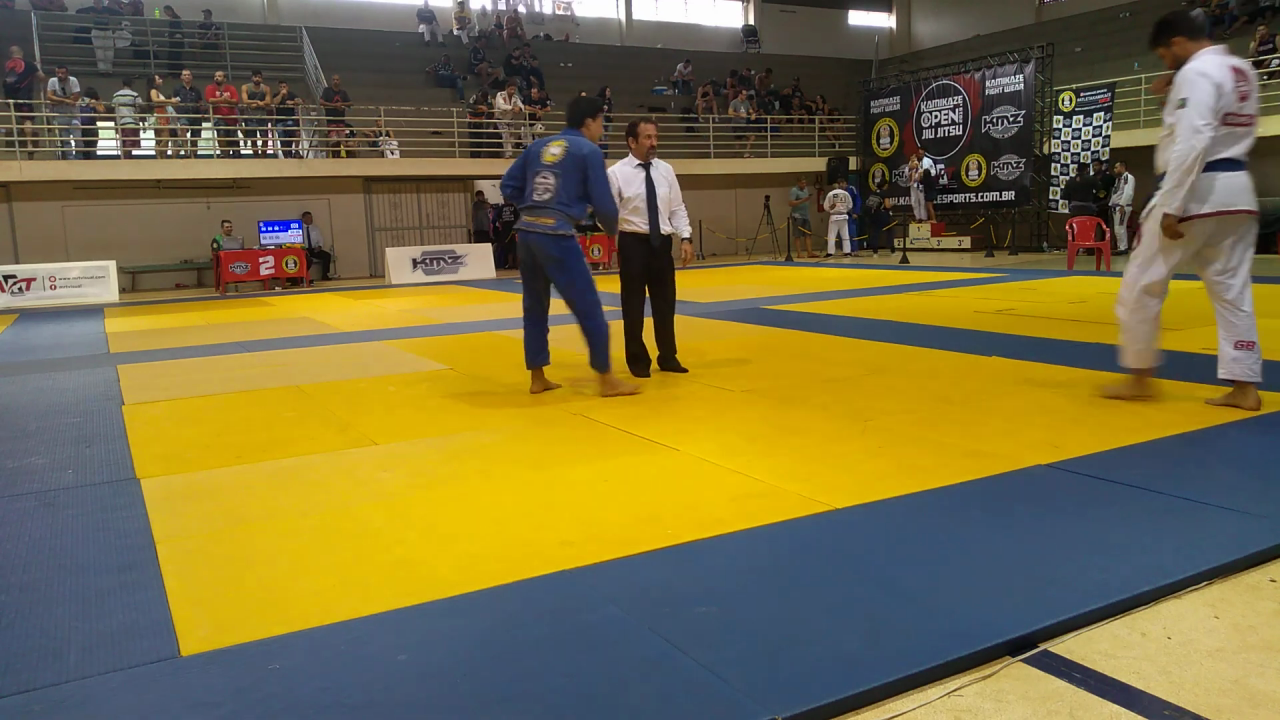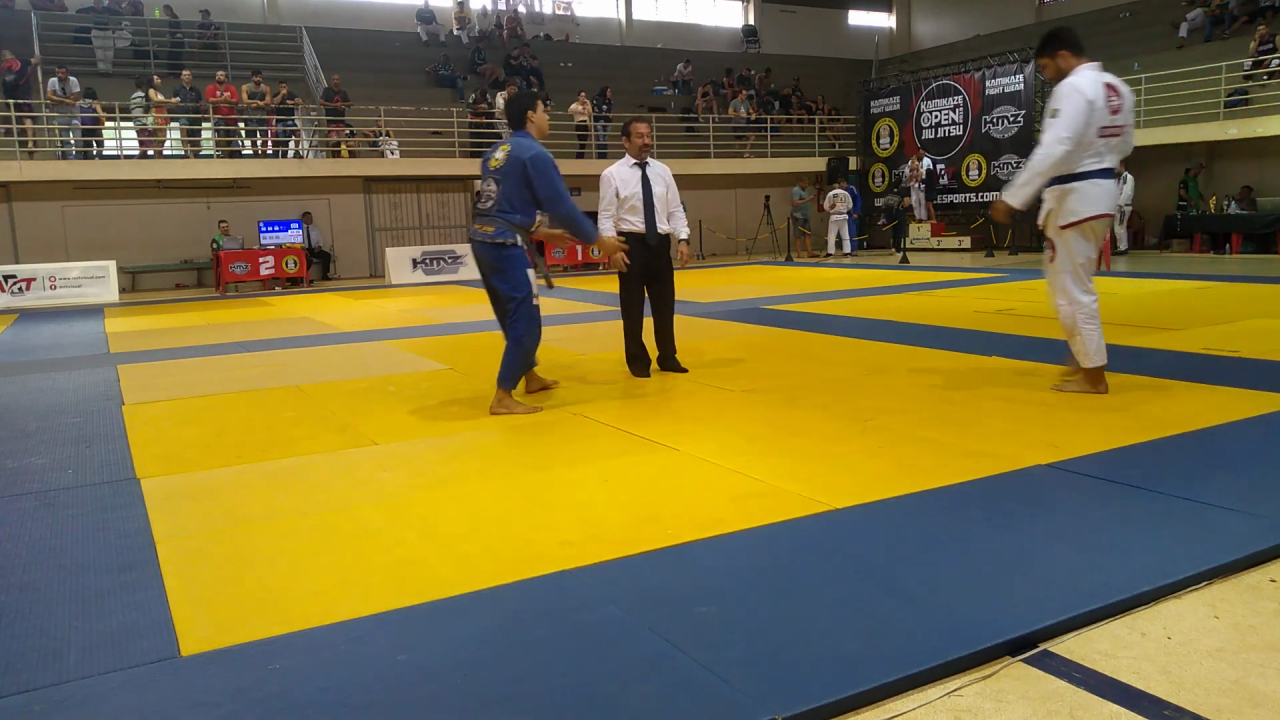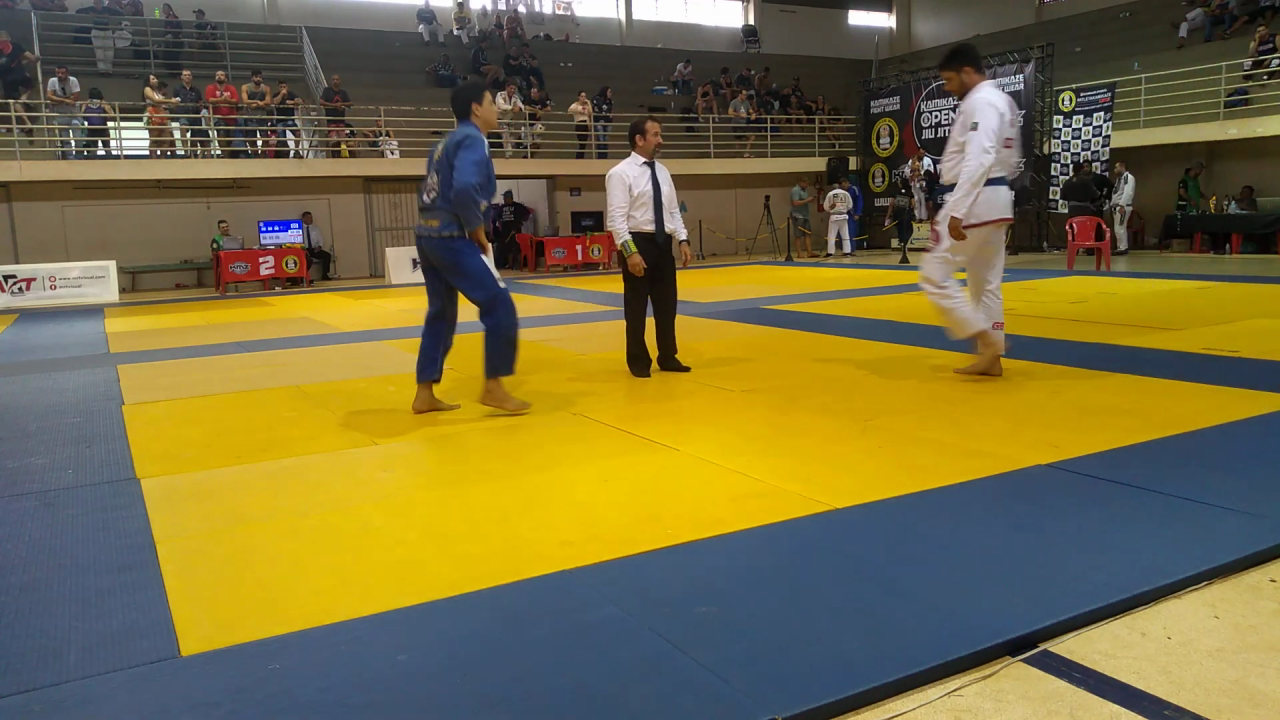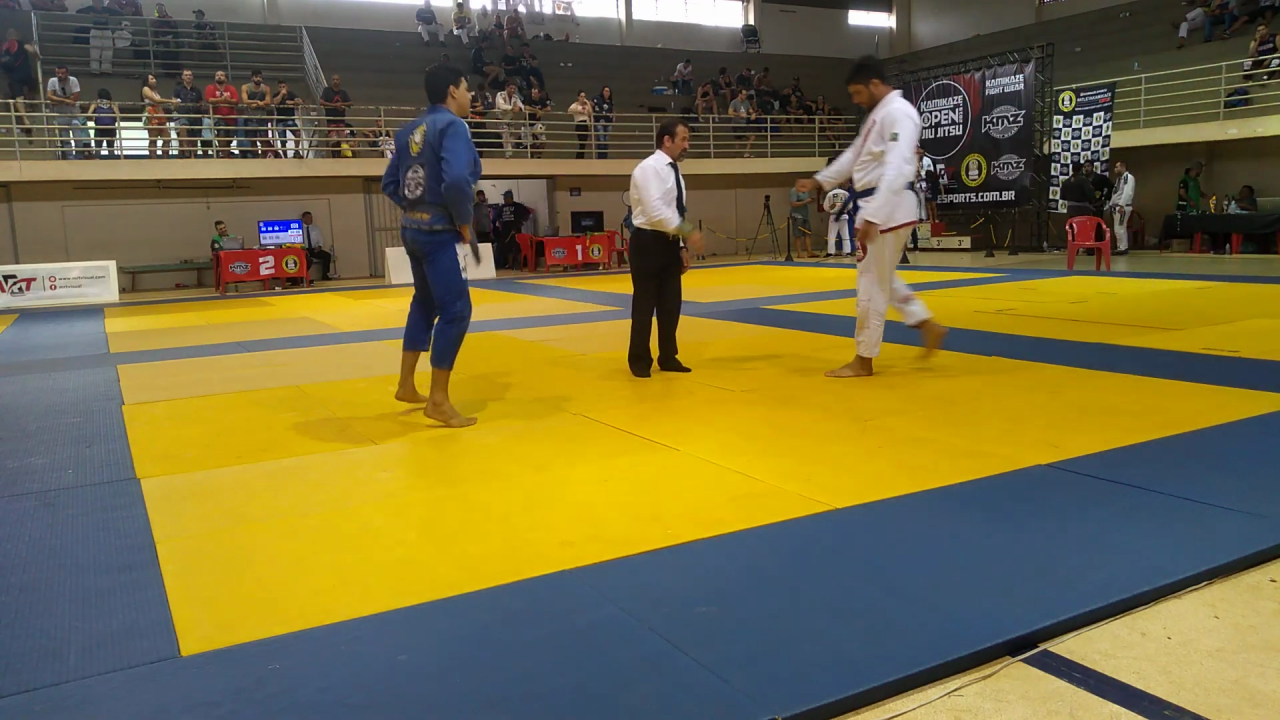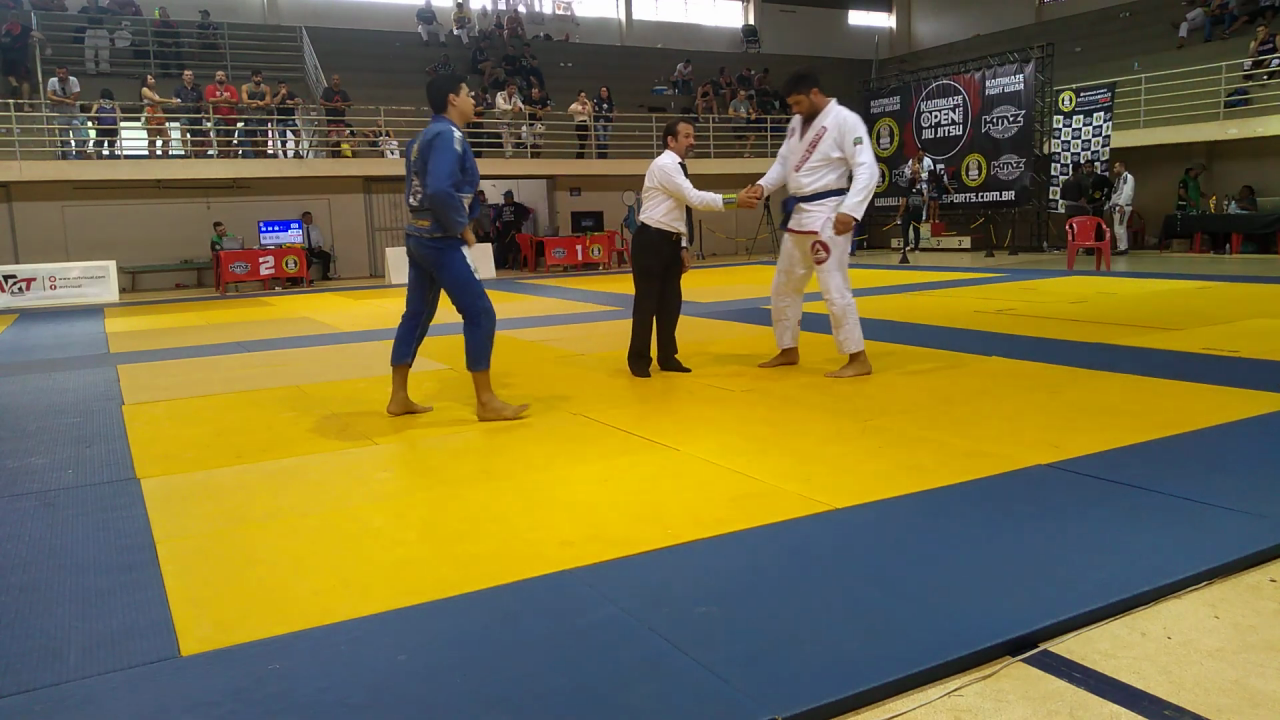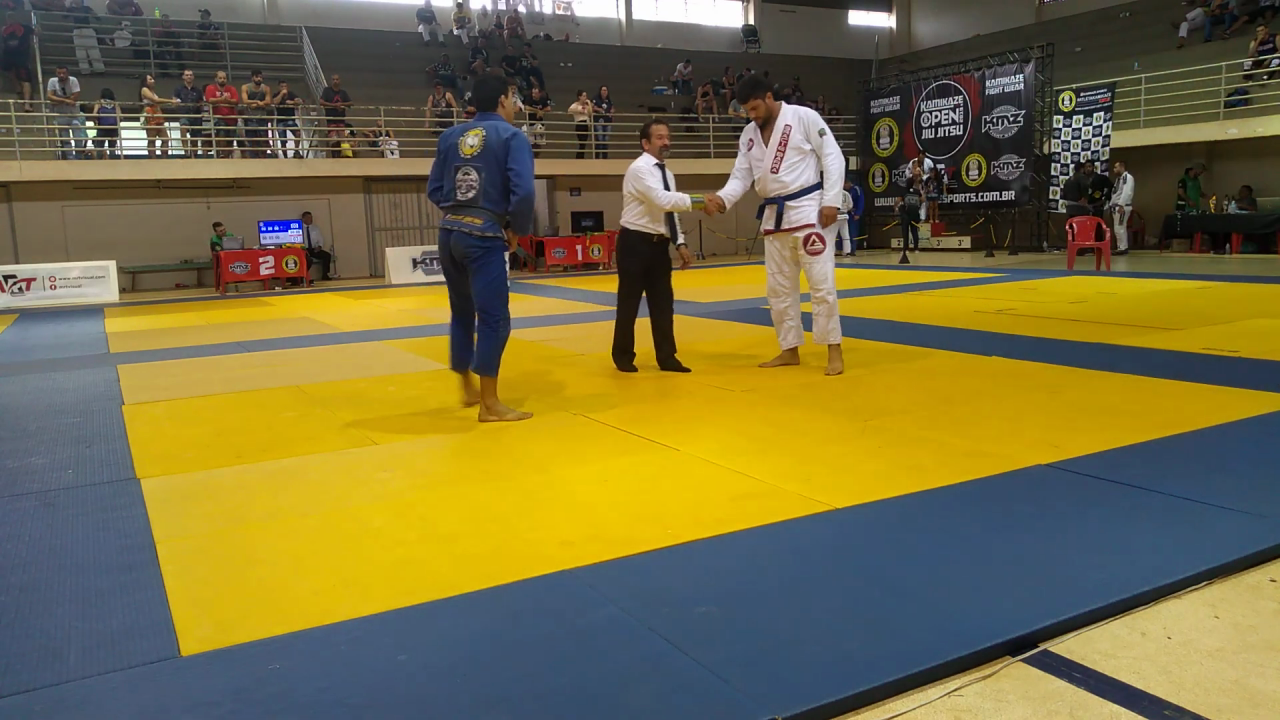
dt=0.5s
person 1, frame 1
left shoulder: (1196, 72)
right shoulder: (1243, 71)
left elbow: (1192, 141)
left wrist: (1171, 206)
left hip: (1197, 190)
right hip: (1238, 189)
left knee: (1142, 284)
right knee: (1232, 289)
left ankle: (1139, 377)
right ankle: (1245, 385)
person 1, frame 2
left shoulder: (1072, 88)
right shoulder: (1118, 88)
left elbow: (1053, 150)
right elbow: (1122, 144)
left wrist: (1011, 197)
left hip: (1074, 196)
right hip: (1101, 190)
left knee: (1074, 287)
right knee: (1066, 279)
left ankle: (1094, 374)
right ankle: (1086, 357)
person 1, frame 3
left shoulder: (980, 102)
right shoulder: (1002, 101)
left elbow: (979, 160)
right elbow: (1010, 160)
left wrist: (958, 210)
left hip: (974, 202)
right hip: (997, 200)
left knee: (934, 275)
right knee: (985, 282)
left ankle: (985, 340)
right ankle: (990, 358)
person 1, frame 4
left shoulder: (898, 113)
right shoulder: (879, 113)
left elbow: (899, 169)
right elbow: (856, 155)
left wrist: (873, 216)
right wrist: (821, 180)
left hip: (888, 209)
right hip: (880, 209)
left knee: (871, 285)
right knee: (883, 280)
left ankle: (865, 360)
right ankle: (928, 326)
person 1, frame 5
left shoulder: (845, 121)
right shoulder: (799, 122)
left elbow: (866, 170)
right elbow: (784, 162)
left wrist: (850, 211)
right wrist: (763, 186)
left hip: (825, 216)
right hip: (799, 216)
left knee: (834, 288)
right knee: (784, 286)
left ankle: (857, 358)
right ankle: (788, 351)
person 1, frame 6
left shoulder: (804, 117)
right shoulder: (749, 134)
left elbow: (833, 157)
right elbow: (741, 176)
left wrist: (831, 201)
right wrist: (722, 198)
left hip: (808, 210)
right hip: (774, 216)
left knee: (821, 282)
right knee: (779, 287)
left ankle: (834, 351)
right ankle: (790, 350)
person 2, frame 1
left shoulder: (538, 147)
right shoulder: (589, 152)
left elbow: (508, 185)
right elbow: (603, 202)
right wrist: (612, 229)
left hip: (526, 231)
right hip: (557, 236)
left knee: (535, 307)
right knee: (589, 309)
left ankle: (538, 377)
right ankle: (607, 380)
person 2, frame 2
left shoulder: (494, 152)
right shoulder: (534, 154)
right elbow: (561, 207)
left wrist: (536, 233)
right wrist: (598, 240)
left hip: (481, 240)
right hip: (504, 244)
left knee: (512, 316)
right knee: (526, 322)
left ankle: (530, 377)
right ankle: (503, 397)
person 2, frame 3
left shoulder: (445, 144)
right shoulder: (471, 140)
right elbow: (466, 189)
right wrist: (477, 229)
left hip: (428, 236)
right hip: (452, 239)
left knee: (441, 315)
right knee: (499, 309)
left ankle: (425, 394)
right ankle: (495, 390)
person 2, frame 4
left shoulder: (410, 130)
right shoulder: (453, 126)
left elbow: (390, 184)
right elbow: (457, 180)
left wrist: (415, 211)
right wrist: (464, 221)
left hip: (411, 228)
right hip: (439, 231)
left knee: (426, 301)
right knee: (455, 309)
left ankle: (407, 383)
right ankle: (438, 400)
person 2, frame 5
left shoulder: (423, 137)
right shoulder: (447, 136)
right elbow: (440, 190)
right wrist: (461, 227)
left hip: (417, 236)
right hip: (440, 240)
left knee: (417, 314)
right knee: (479, 313)
left ankle: (399, 397)
right ankle: (486, 401)
person 2, frame 6
left shoulder: (451, 136)
right shoulder: (511, 136)
left elbow: (434, 190)
right elbow: (524, 192)
right wrist: (517, 230)
left hip: (449, 232)
right hip: (484, 236)
left knee: (462, 311)
right knee: (494, 318)
left ankle: (468, 387)
right ankle: (490, 404)
person 3, frame 1
left shoulder: (665, 170)
right shoulder: (616, 173)
left elbow: (677, 209)
left wrist: (685, 238)
left hip: (661, 243)
right hip: (633, 243)
left knee: (665, 302)
right knee: (633, 305)
left ankle: (668, 357)
right ankle: (637, 359)
person 3, frame 2
left shoulder: (662, 171)
right shoulder: (613, 175)
left elbow: (675, 210)
right elbow: (606, 216)
left wrist: (682, 239)
left hip: (660, 243)
right hip: (631, 245)
left knee: (664, 303)
right knee: (633, 306)
left ankle: (668, 357)
right ankle: (638, 360)
person 3, frame 3
left shoulder: (662, 172)
right shoulder: (620, 173)
left elbow: (673, 211)
right elbow: (616, 218)
left wrist: (683, 240)
right wrist: (630, 252)
left hip: (662, 243)
right hip: (638, 243)
left knee: (667, 302)
right knee: (637, 305)
left ankle: (668, 357)
right ankle: (638, 360)
person 3, frame 4
left shoulder: (674, 171)
right shoulder: (650, 168)
right elbow: (655, 211)
left wrist: (681, 246)
right wrist: (687, 231)
left hip: (670, 244)
right hip: (648, 243)
left knee: (670, 303)
right knee: (645, 302)
left ankle: (668, 356)
right ankle: (640, 359)
person 3, frame 5
left shoulder: (677, 168)
right shoulder: (664, 166)
right elbow: (694, 198)
left wrist: (683, 247)
right wrist: (735, 200)
left hip: (670, 243)
right hip: (651, 241)
left knee: (671, 302)
right knee: (647, 301)
left ankle: (667, 357)
right ankle: (639, 359)
person 3, frame 6
left shoulder: (666, 174)
right shoulder: (639, 169)
left elbow: (671, 212)
right elbow: (663, 201)
left wrist: (680, 243)
right wrist: (698, 201)
left hip: (659, 245)
right hip: (635, 244)
left knee: (663, 302)
right knee: (629, 302)
left ankle: (666, 357)
right ankle: (623, 355)
